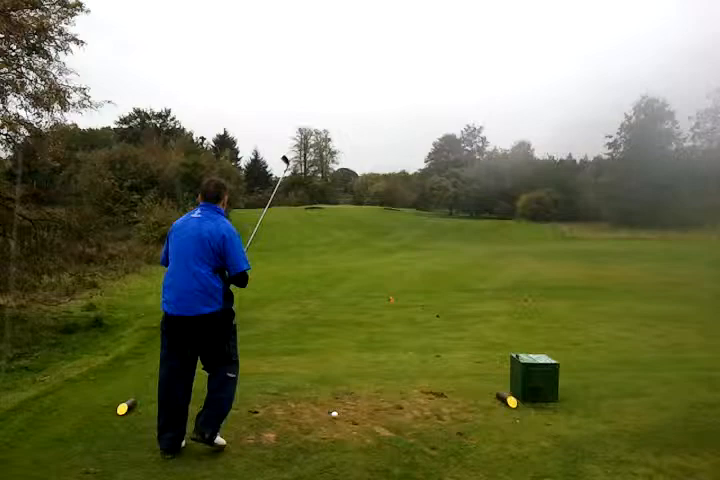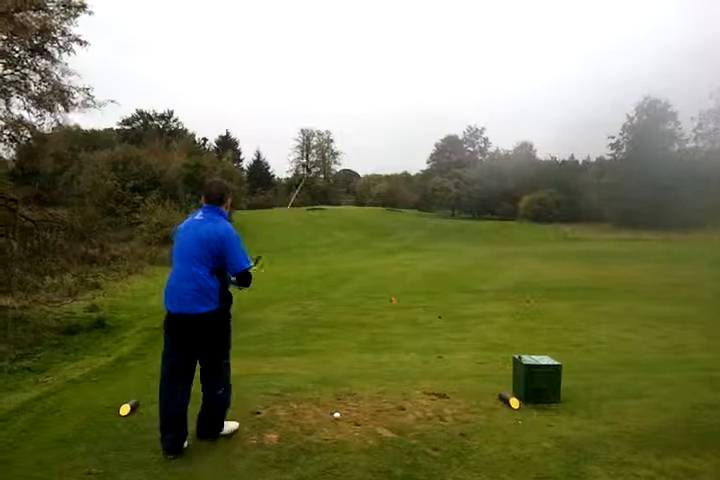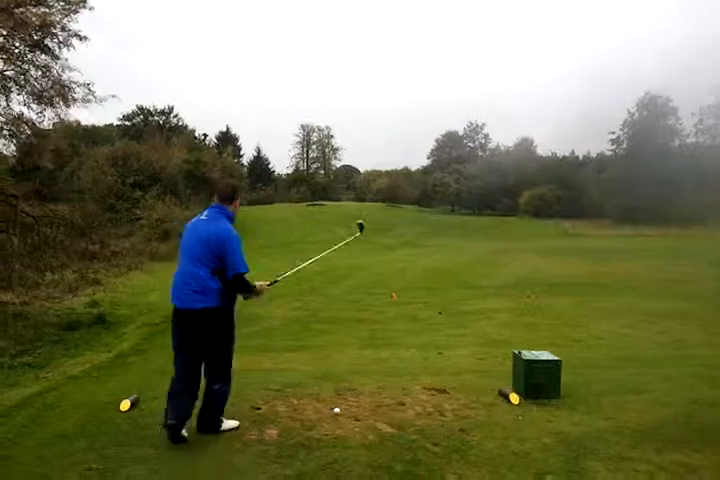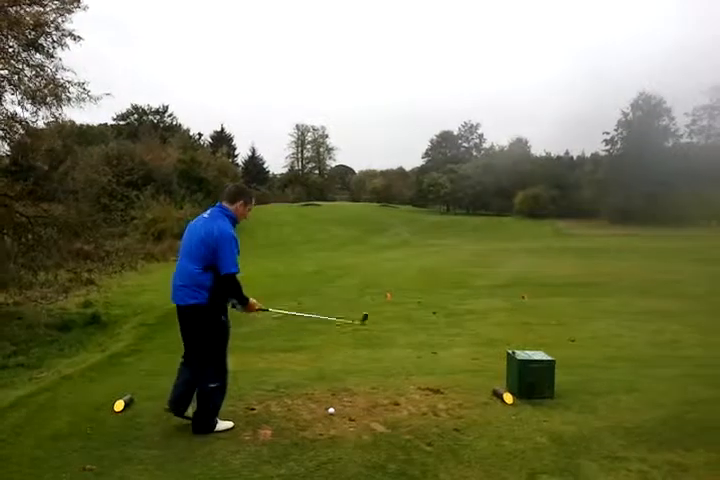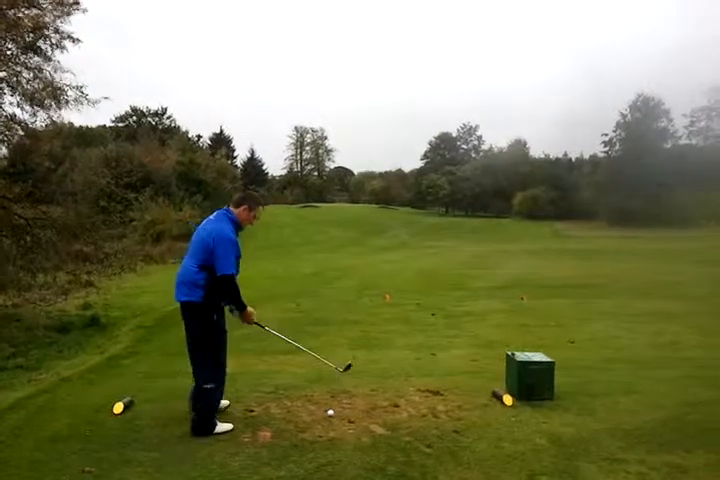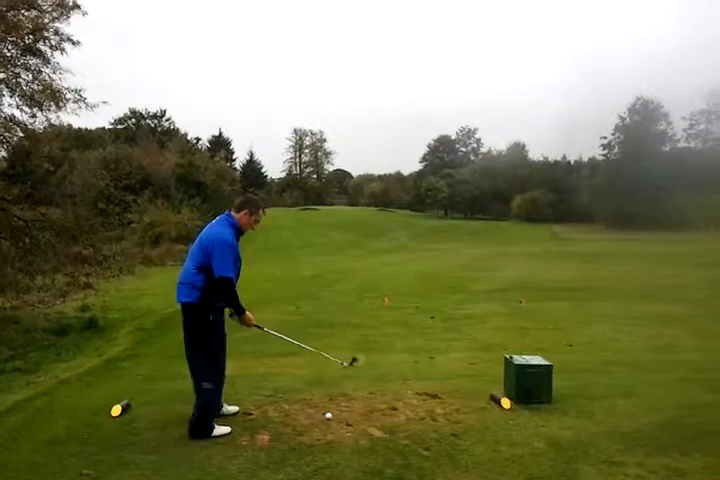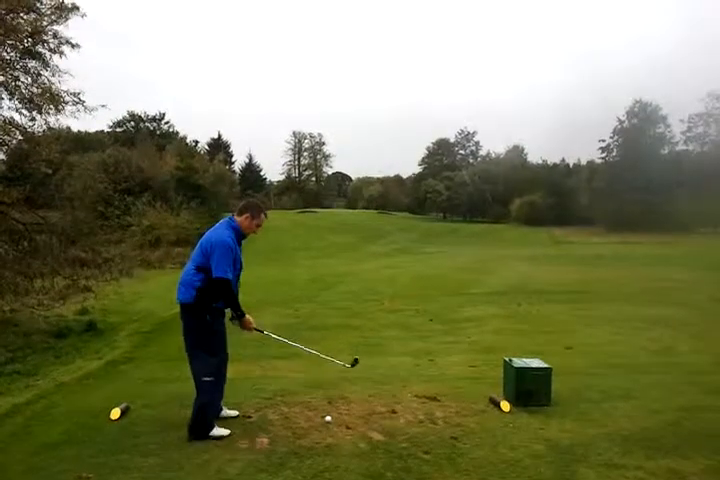
dt=0.2s
person 1, frame 1
left shoulder: (178, 225)
right shoulder: (224, 229)
left elbow: (166, 261)
right elbow: (241, 278)
right wrist: (226, 275)
left hip: (175, 310)
right hip: (211, 311)
left knee: (174, 375)
right knee: (224, 368)
left ankle: (170, 441)
right ankle: (207, 428)
person 1, frame 2
left shoulder: (184, 226)
right shoulder: (225, 231)
right elbow: (242, 277)
right wrist: (243, 277)
left hip: (177, 309)
right hip: (209, 311)
left knee: (175, 375)
right knee: (215, 372)
left ankle: (172, 439)
right ankle: (210, 426)
person 1, frame 3
left shoulder: (193, 224)
right shoulder: (226, 232)
right elbow: (236, 280)
left wrist: (242, 289)
right wrist: (254, 289)
left hip: (184, 304)
right hip: (212, 307)
left knee: (186, 364)
right knee: (217, 366)
left ankle: (175, 420)
right ankle: (210, 421)
person 1, frame 4
left shoulder: (202, 220)
right shoulder: (224, 231)
right elbow: (228, 279)
left wrist: (233, 298)
right wrist: (245, 301)
left hip: (186, 297)
right hip: (205, 303)
left knee: (194, 355)
right knee: (213, 362)
left ankle: (178, 402)
right ankle: (205, 421)
person 1, frame 5
left shoulder: (215, 221)
right shoulder: (225, 234)
right elbow: (226, 279)
left wrist: (233, 303)
right wrist: (242, 308)
left hip: (194, 296)
right hip: (202, 301)
left knee: (206, 355)
right knee: (211, 359)
left ankle: (202, 401)
right ankle: (204, 422)
person 1, frame 6
left shoulder: (222, 227)
right shoulder: (224, 237)
right elbow: (223, 282)
left wrist: (234, 308)
right wrist: (241, 311)
left hip: (202, 301)
right hip: (201, 304)
left knee: (213, 357)
right knee: (208, 362)
left ankle: (212, 404)
right ankle: (202, 425)
person 1, frame 7
left shoulder: (228, 233)
right shoulder: (224, 239)
left elbow: (228, 280)
right elbow: (222, 283)
left wrist: (235, 311)
right wrist: (240, 315)
left hip: (207, 303)
right hip: (199, 305)
left knee: (215, 357)
right knee: (211, 360)
left ankle: (212, 407)
right ankle: (202, 423)
